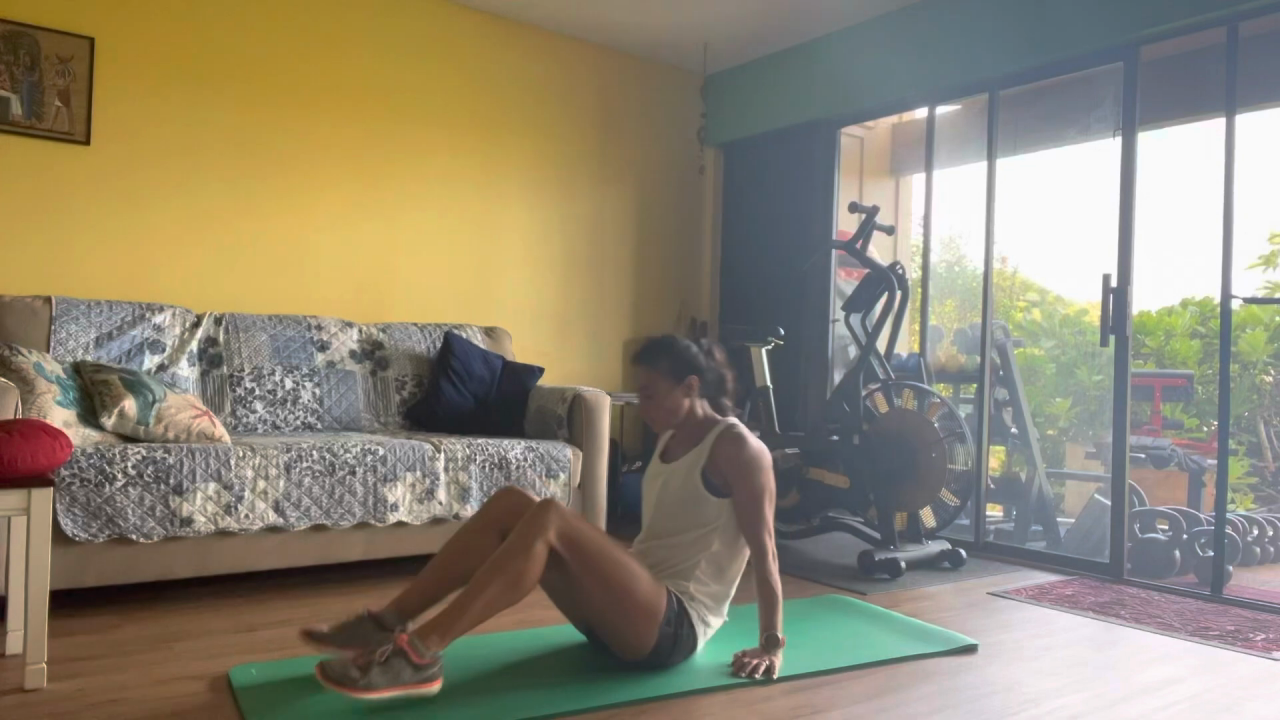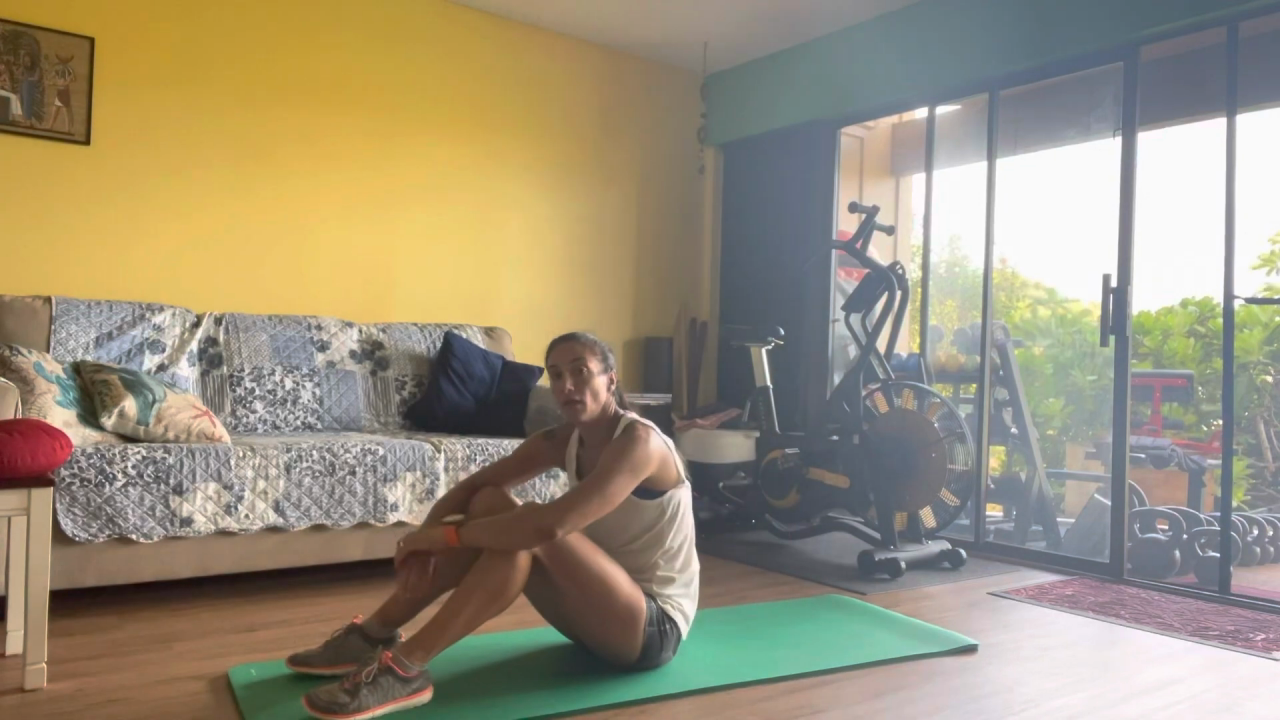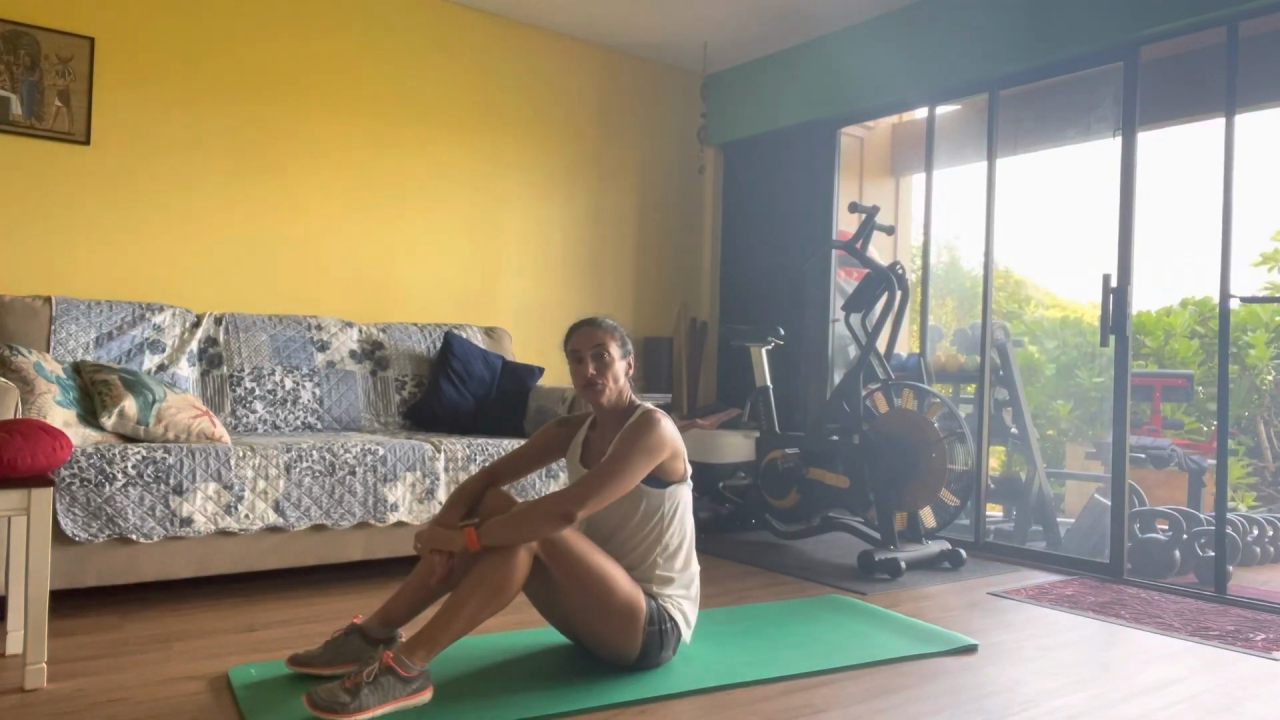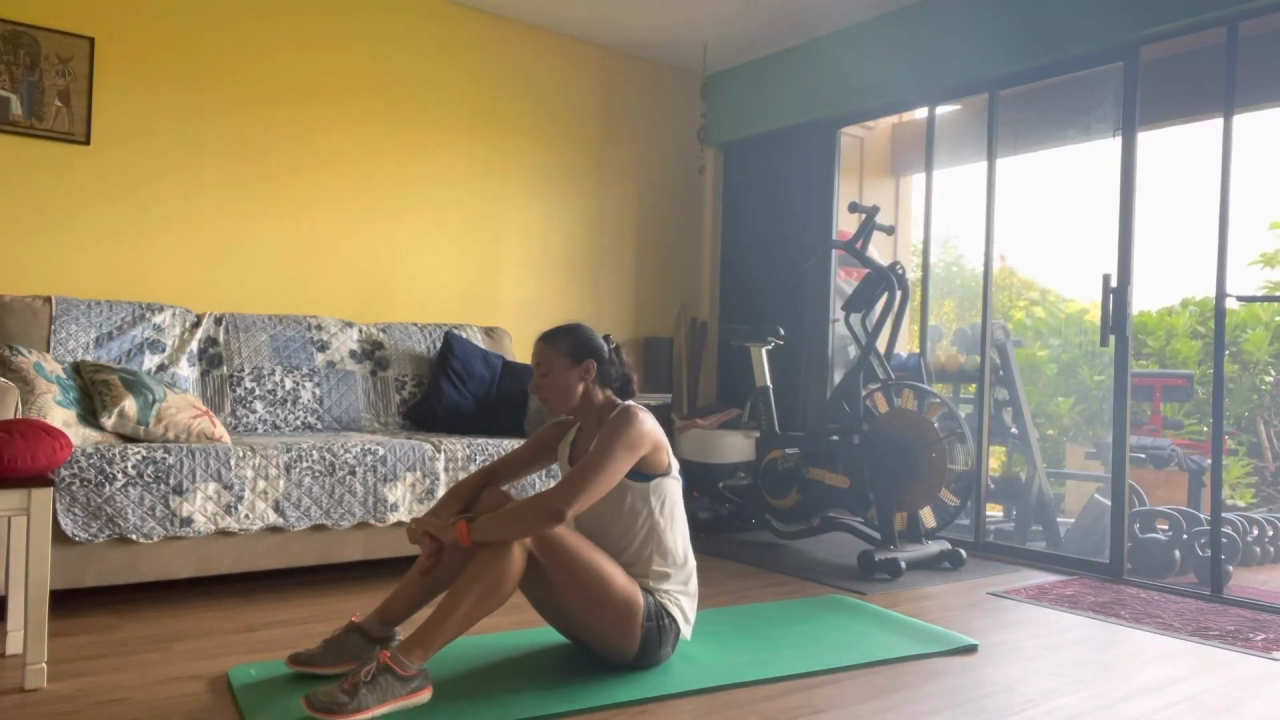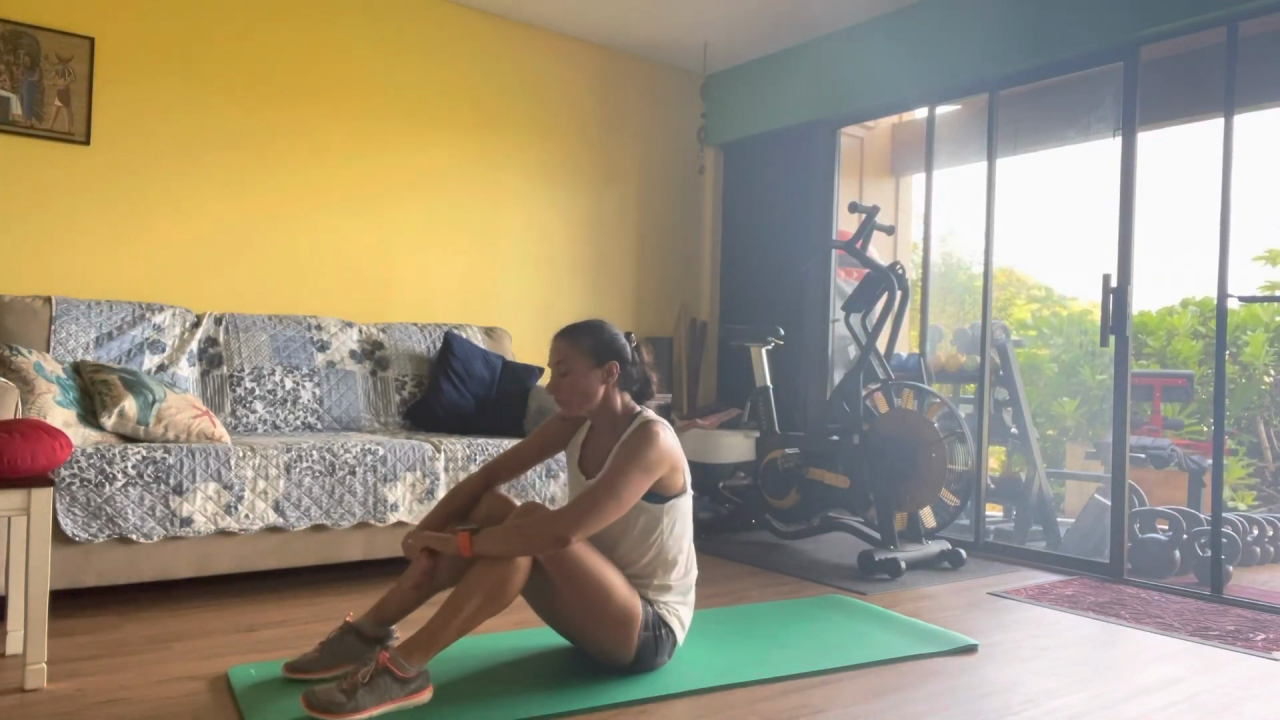
dt=1s
person 1, frame 1
left shoulder: (738, 449)
right shoulder: (671, 441)
left elbow: (763, 549)
left wrist: (771, 643)
left hip: (673, 629)
right hip: (626, 611)
left knee: (549, 518)
right knee: (510, 505)
left ankle: (420, 656)
right ankle: (388, 621)
person 1, frame 2
left shoulder: (639, 441)
right shoulder: (560, 442)
left elbow: (551, 525)
right elbow: (466, 491)
left wrist: (446, 534)
right wrist: (422, 544)
left hip: (654, 625)
right hip: (598, 610)
left knee: (532, 531)
right knee: (490, 505)
left ankle: (405, 668)
right ankle: (374, 635)
person 1, frame 3
left shoulder: (652, 427)
right shoulder: (573, 431)
left elbow: (569, 510)
right elbow: (484, 478)
left wrist: (464, 537)
right wrist: (442, 527)
left hip: (655, 623)
right hip: (598, 610)
left knee: (533, 529)
right knee: (490, 506)
left ankle: (406, 667)
right ankle: (374, 634)
person 1, frame 4
left shoulder: (632, 423)
right shoulder: (565, 433)
left elbow: (559, 508)
right elbow: (483, 478)
left wrist: (459, 530)
right wrist: (435, 522)
left hip: (652, 623)
right hip: (598, 609)
left knee: (523, 529)
right knee: (490, 504)
left ankle: (403, 668)
right ankle: (373, 633)
person 1, frame 5
left shoulder: (651, 439)
right shoulder: (574, 425)
left elbow: (563, 532)
right elbow: (486, 477)
left wrist: (458, 541)
right wrist: (426, 533)
left hip: (649, 629)
right hip: (597, 605)
left knee: (532, 522)
right knee: (491, 507)
left ankle: (403, 668)
right ankle: (368, 632)
